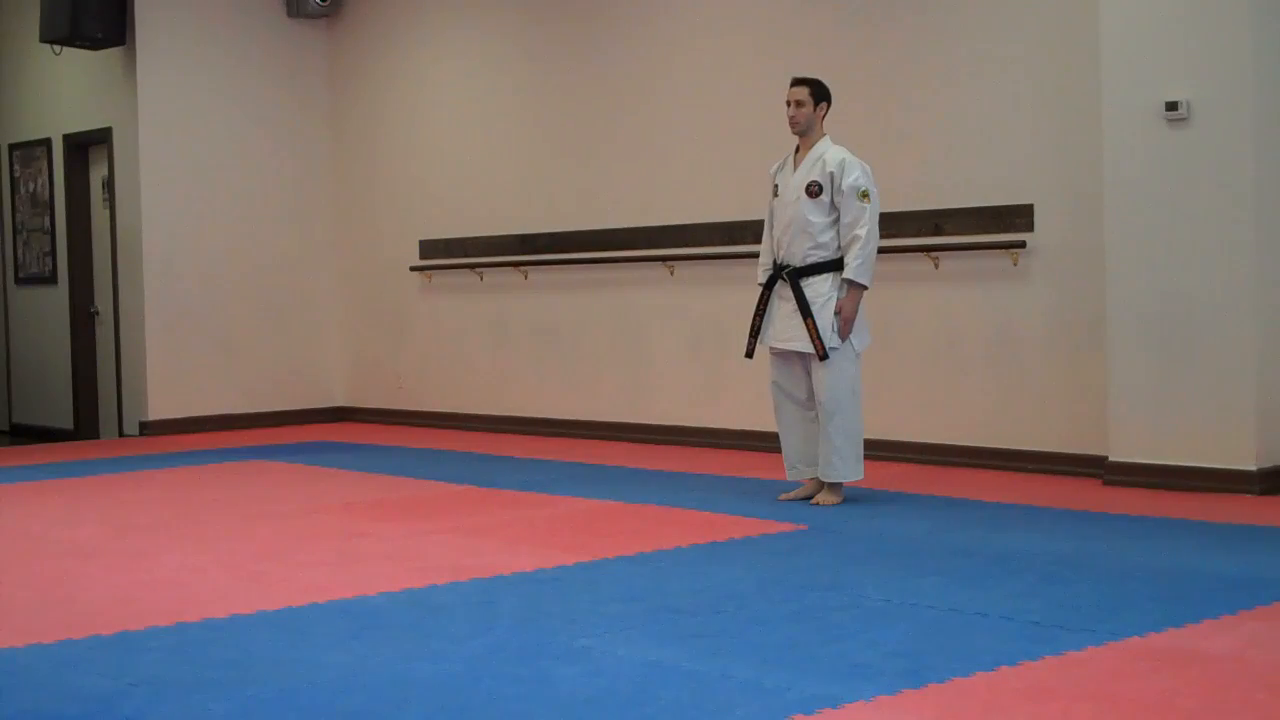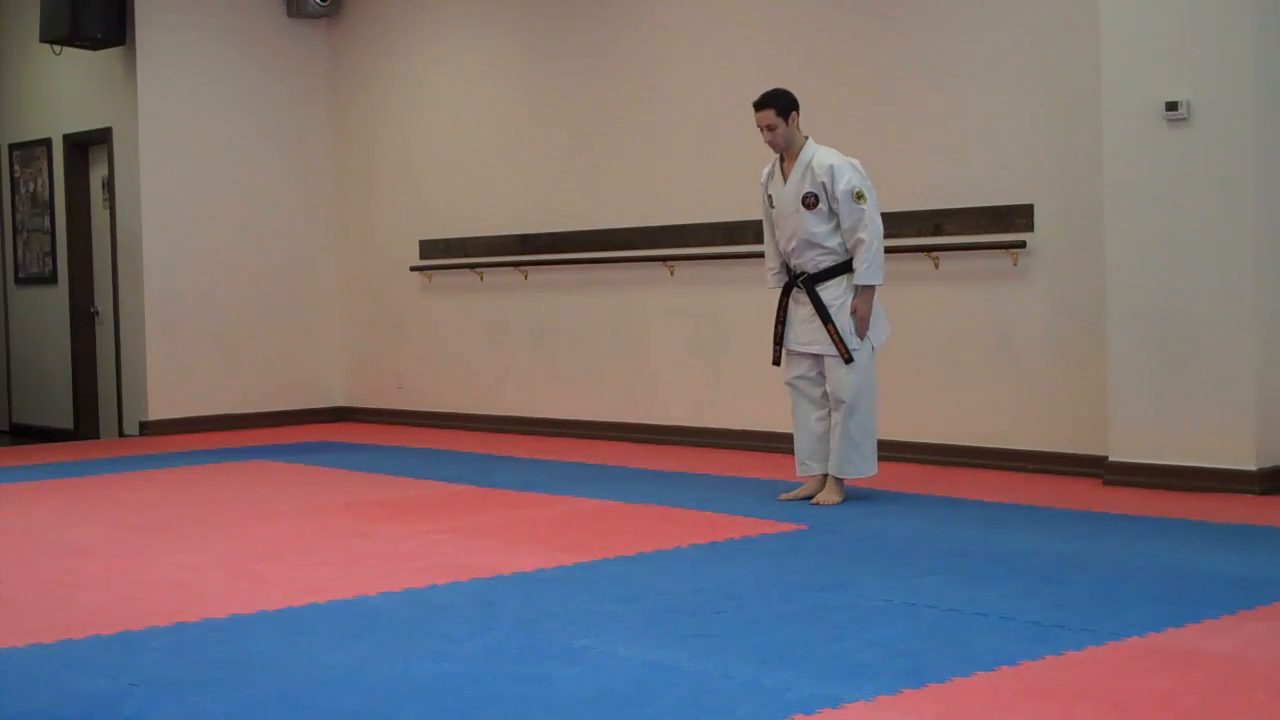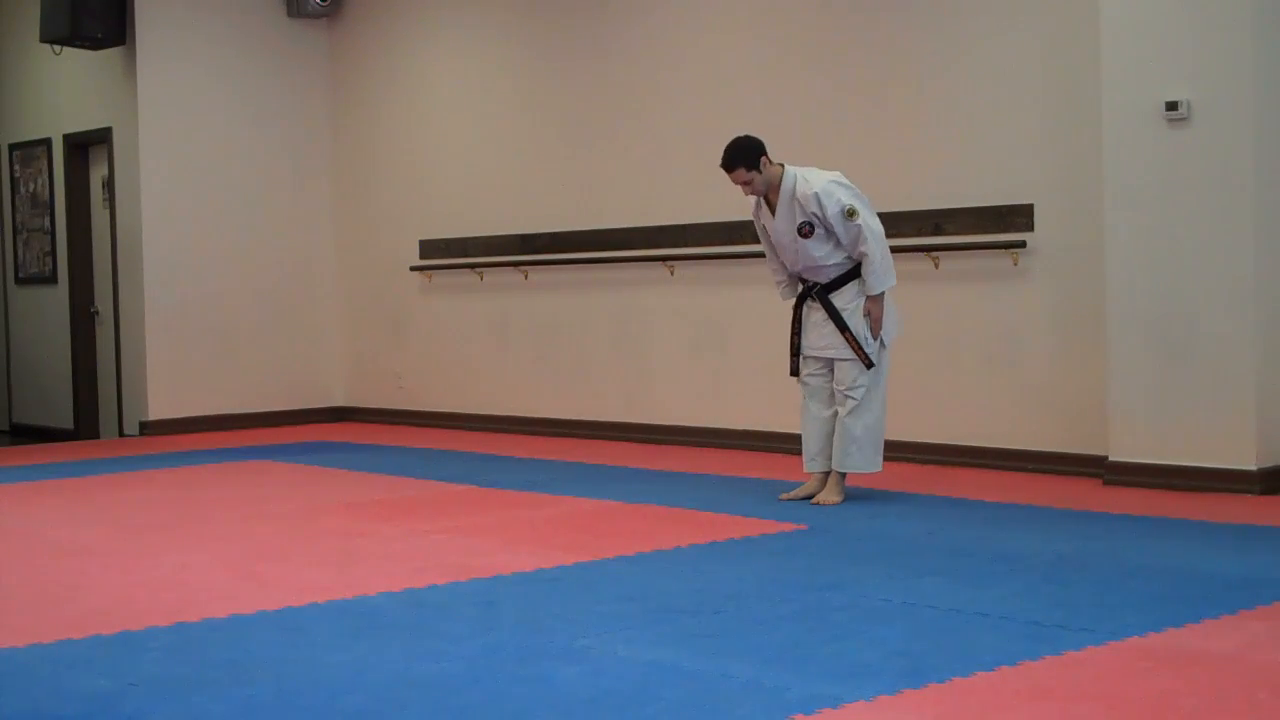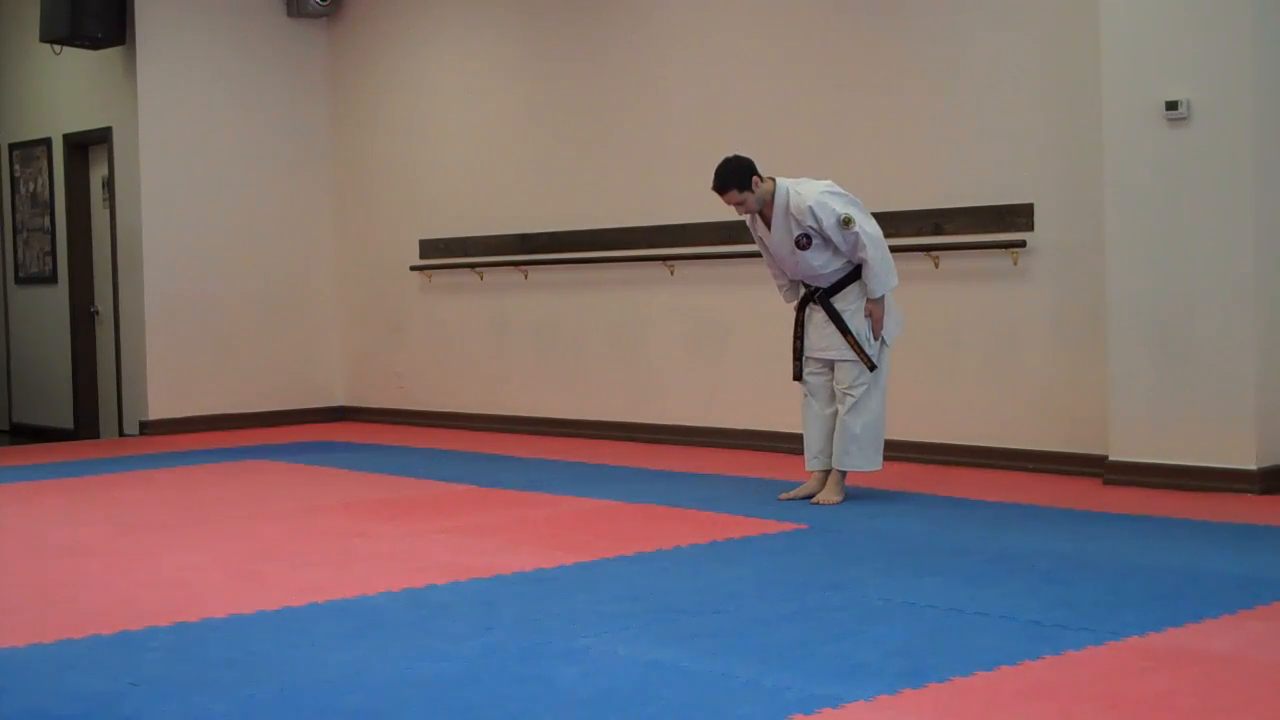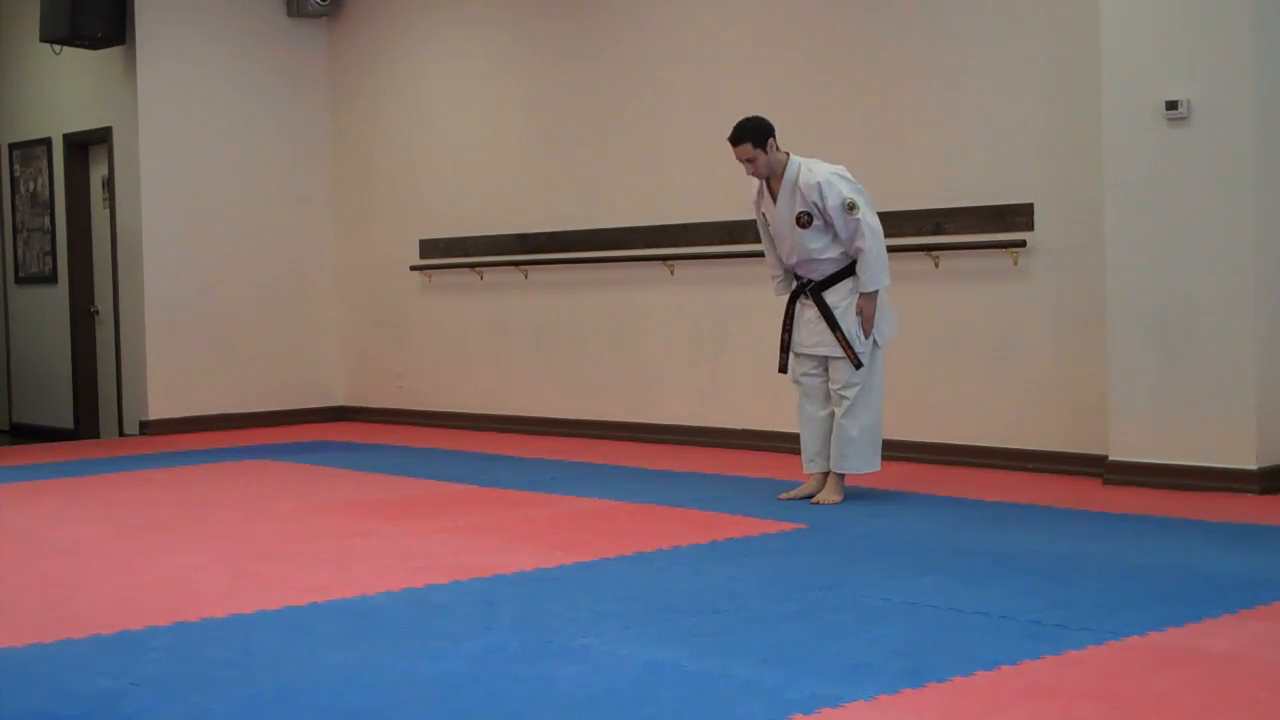
dt=0.5s
person 1, frame 1
left shoulder: (843, 165)
right shoulder: (780, 170)
left elbow: (862, 235)
left wrist: (852, 295)
right wrist: (767, 287)
left hip: (826, 293)
right hip: (785, 294)
left knee: (832, 392)
right knee: (789, 392)
left ankle: (834, 481)
right ankle: (809, 476)
person 1, frame 2
left shoulder: (833, 167)
right shoulder: (770, 177)
left elbow: (867, 232)
left wrist: (865, 294)
right wrist: (782, 290)
left hip: (841, 294)
right hip: (801, 297)
left knee: (847, 389)
right knee: (804, 388)
left ankle: (837, 480)
right ankle: (815, 475)
person 1, frame 3
left shoulder: (819, 189)
right shoulder: (760, 206)
left elbow: (869, 239)
left wrist: (875, 297)
right wrist: (797, 300)
left hip: (853, 296)
right hip: (816, 301)
left knee: (854, 386)
right knee: (815, 388)
left ankle: (838, 478)
right ankle: (819, 475)
person 1, frame 4
left shoulder: (812, 200)
right shoulder: (756, 218)
left elbow: (869, 240)
left wrist: (876, 298)
right wrist: (800, 303)
left hip: (856, 296)
right hip: (818, 303)
left knee: (855, 386)
right knee: (816, 388)
left ankle: (838, 478)
right ankle: (819, 474)
person 1, frame 5
left shoulder: (822, 181)
right shoulder: (762, 194)
left elbow: (868, 235)
left wrist: (869, 296)
right wrist: (790, 295)
left hip: (849, 296)
right hip: (809, 300)
left knee: (850, 388)
right knee: (810, 389)
left ankle: (837, 478)
right ankle: (817, 475)
